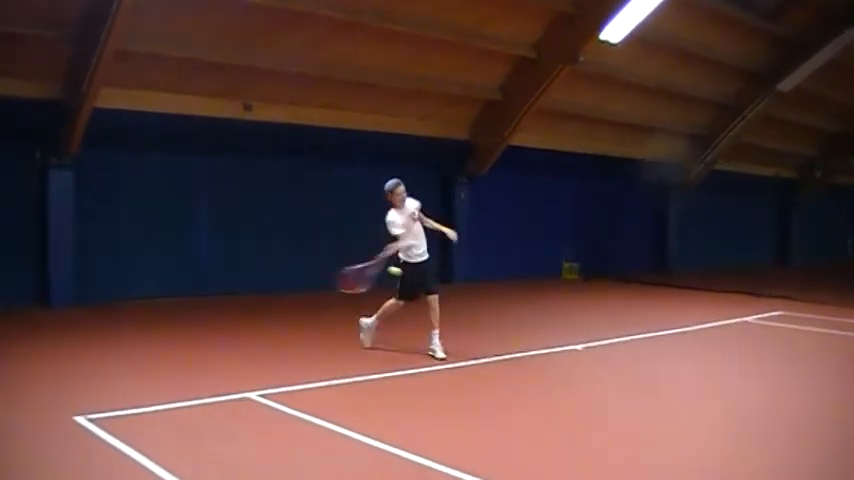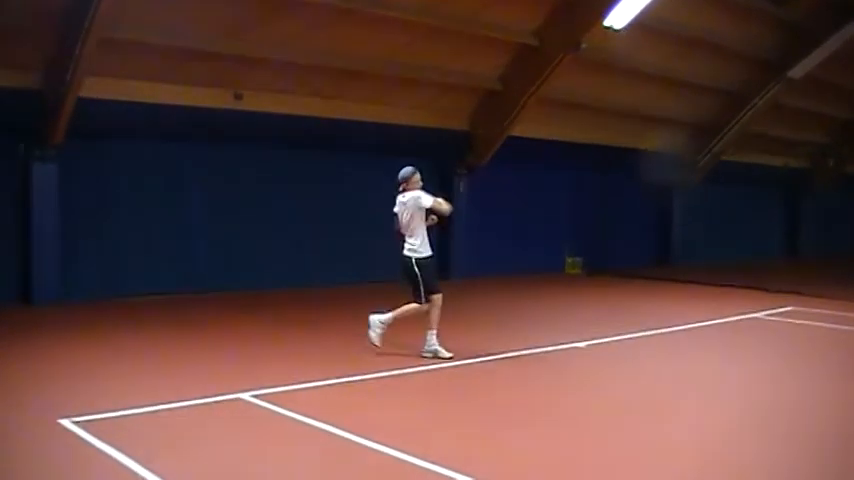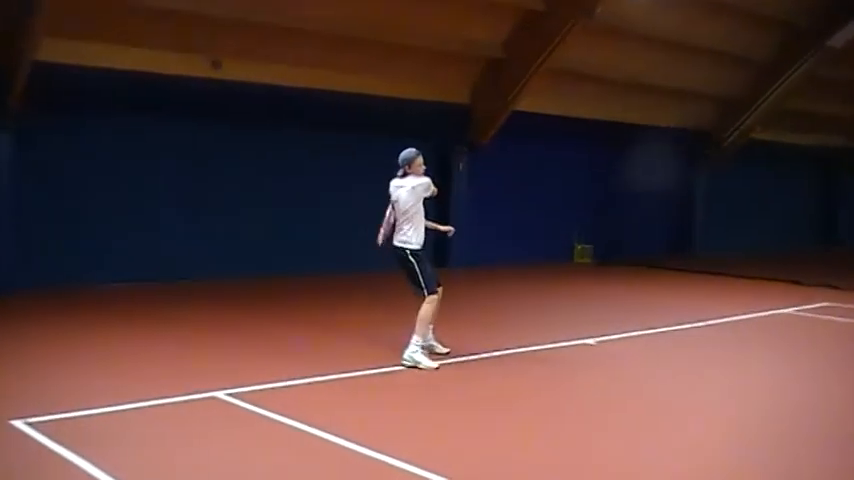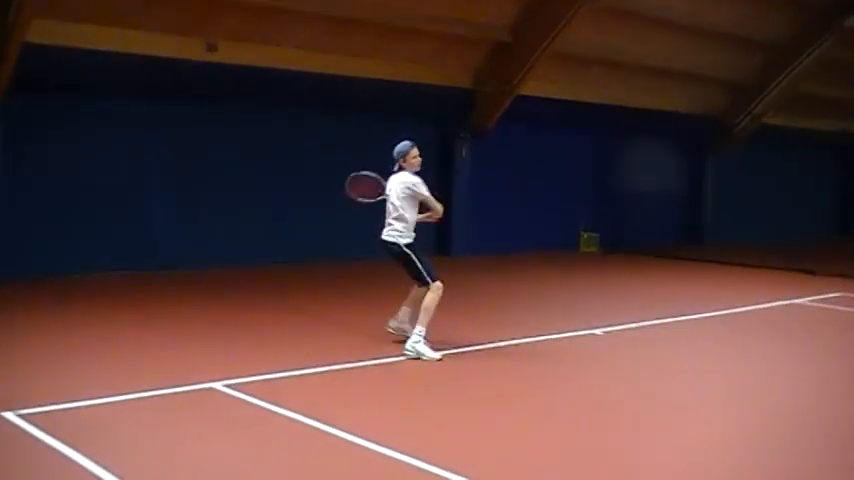
dt=0.2s
person 1, frame 1
left shoulder: (410, 202)
right shoulder: (392, 218)
left elbow: (422, 219)
right elbow: (403, 243)
left wrist: (445, 230)
right wrist: (390, 249)
left hip: (423, 259)
right hip: (409, 262)
left knee: (433, 299)
right knee: (400, 300)
left ankle: (435, 344)
right ankle: (370, 323)
person 1, frame 2
left shoulder: (401, 200)
right shoulder: (417, 196)
right elbow: (446, 210)
left wrist: (426, 221)
right wrist: (438, 200)
left hip: (423, 256)
right hip: (416, 258)
left knee: (436, 298)
right knee: (422, 305)
left ankle: (431, 345)
right ankle: (381, 320)
person 1, frame 3
left shoulder: (395, 185)
right shoulder: (422, 182)
right elbow: (433, 191)
left wrist: (439, 227)
left hip: (407, 248)
right hip: (408, 249)
left knee: (437, 290)
right knee: (431, 297)
left ankle: (428, 340)
right ankle: (414, 351)
person 1, frame 4
left shoulder: (394, 179)
right shoulder: (411, 181)
right elbow: (439, 209)
left wrist: (428, 215)
right wrist: (435, 211)
left hip: (395, 239)
right hip: (400, 242)
left knee: (427, 282)
right knee: (436, 286)
left ankle: (401, 320)
right ankle: (416, 343)
